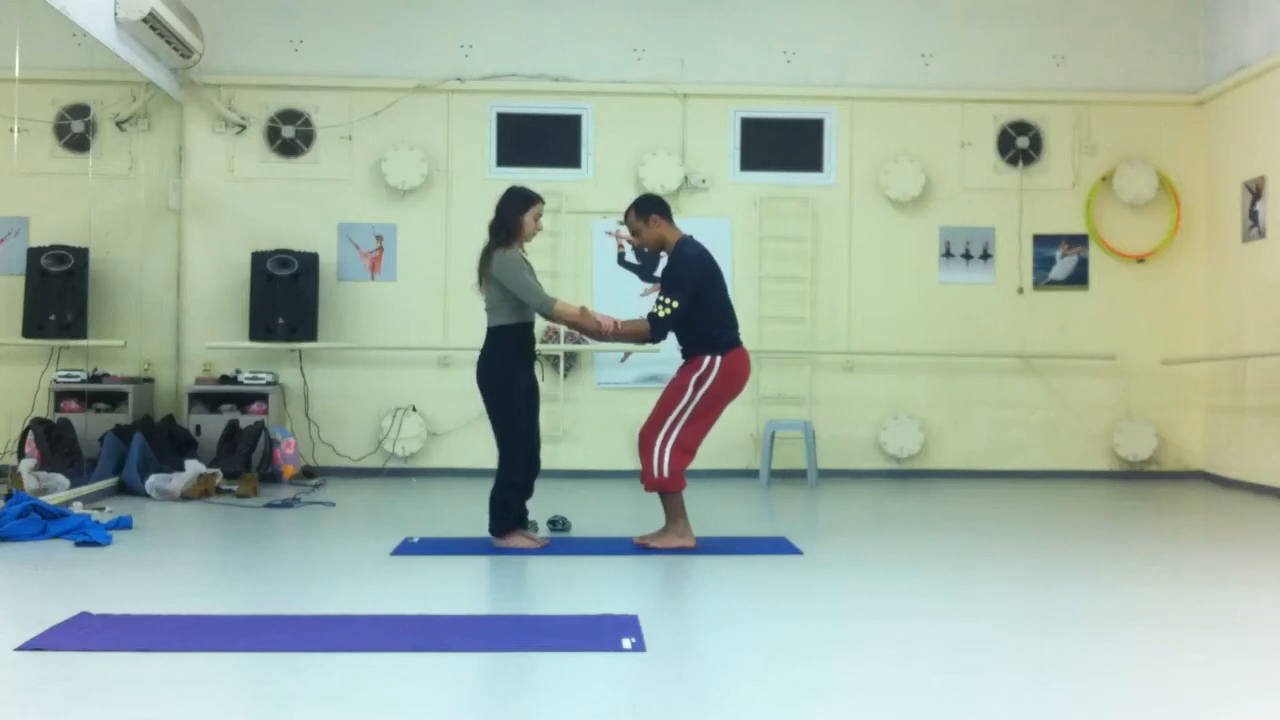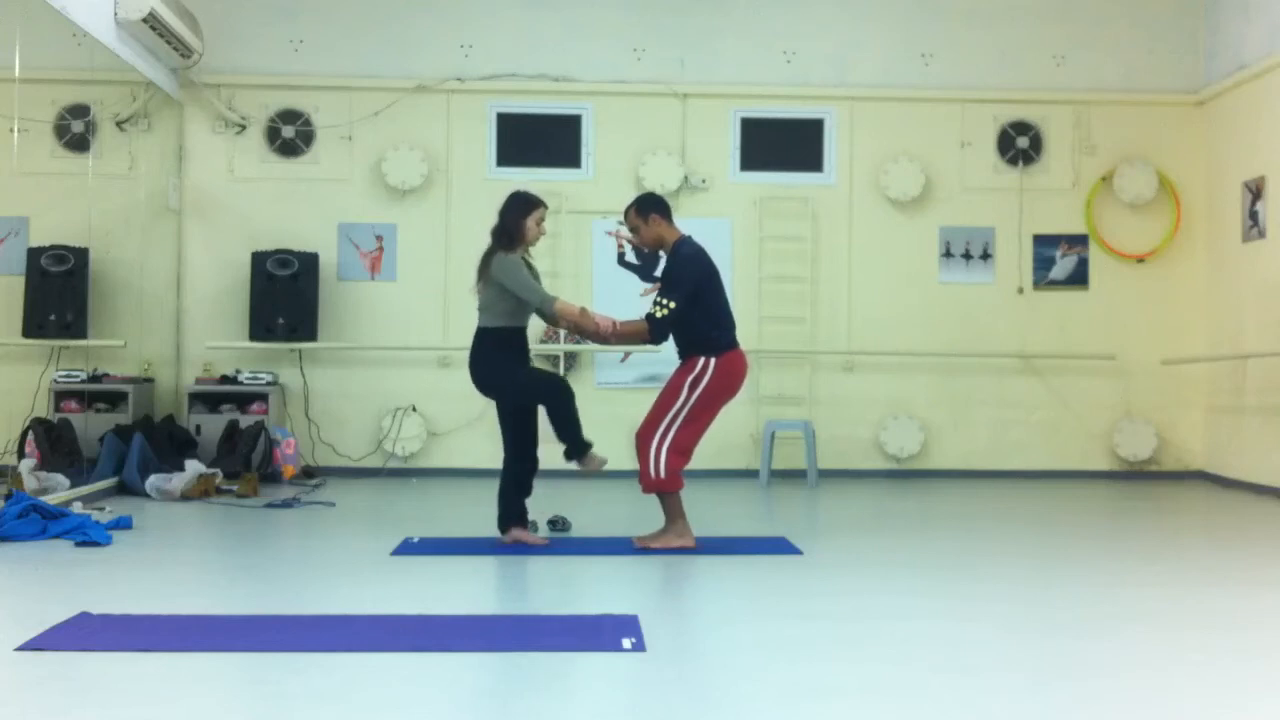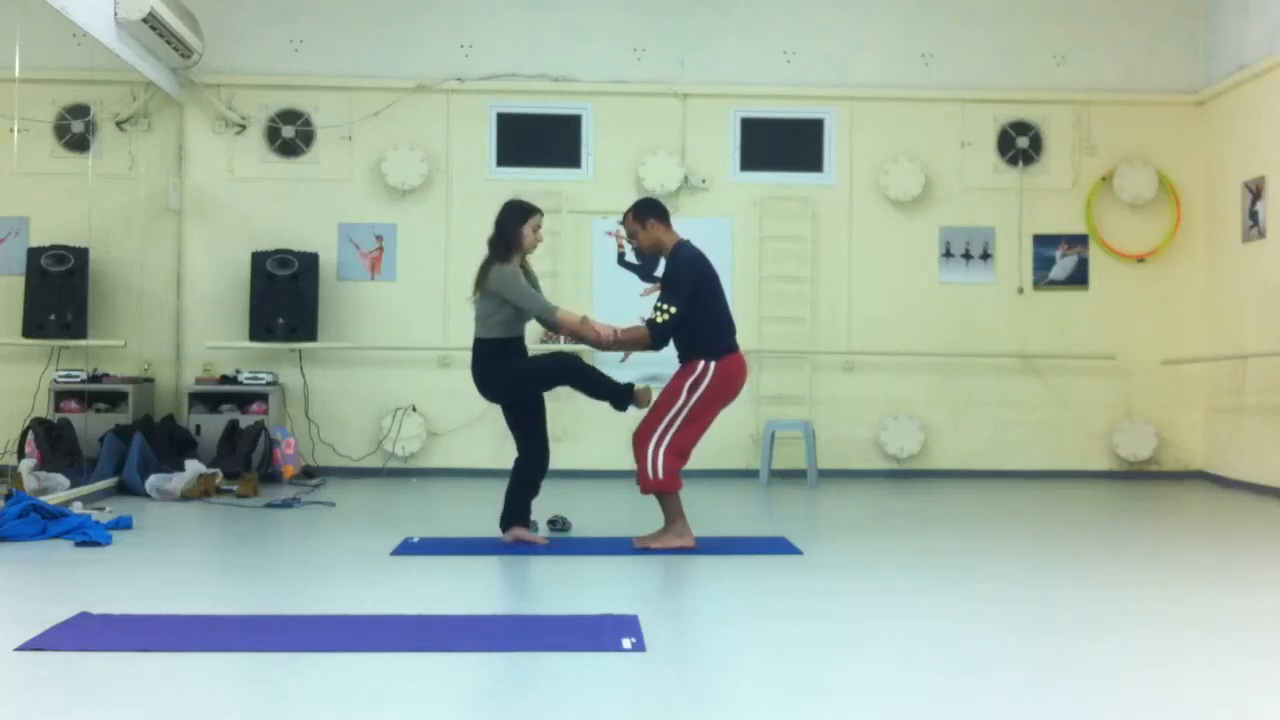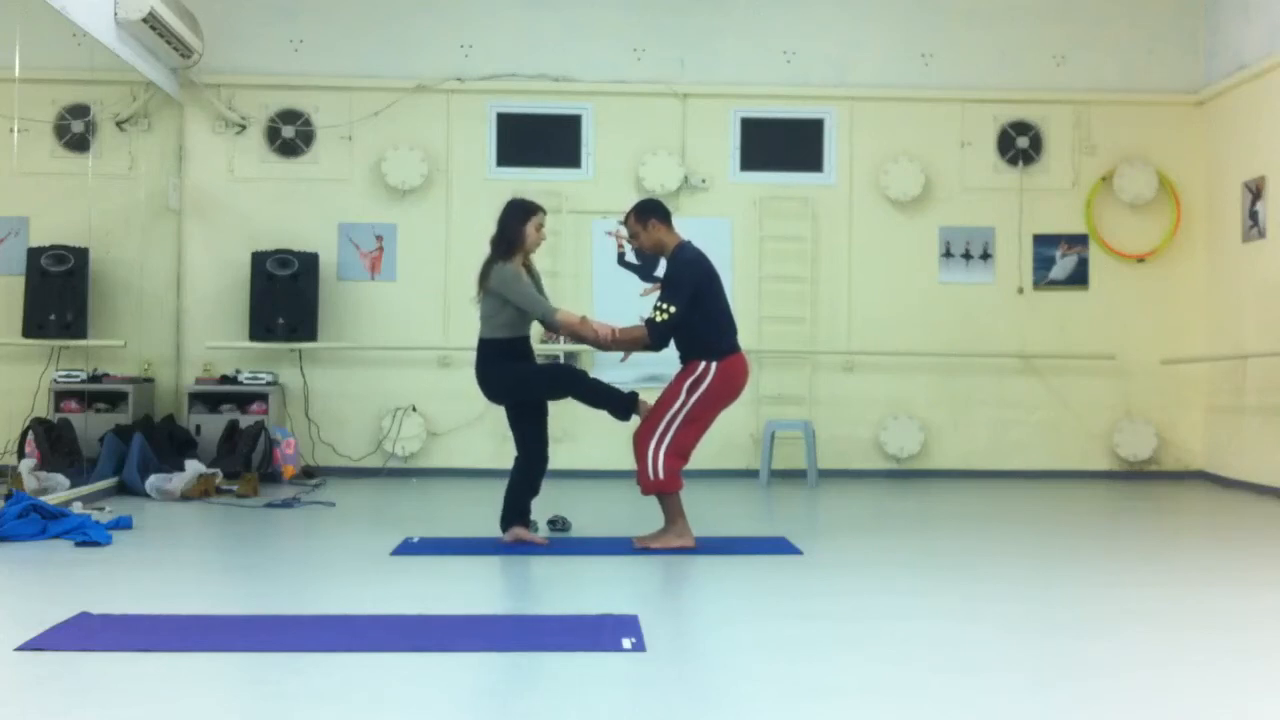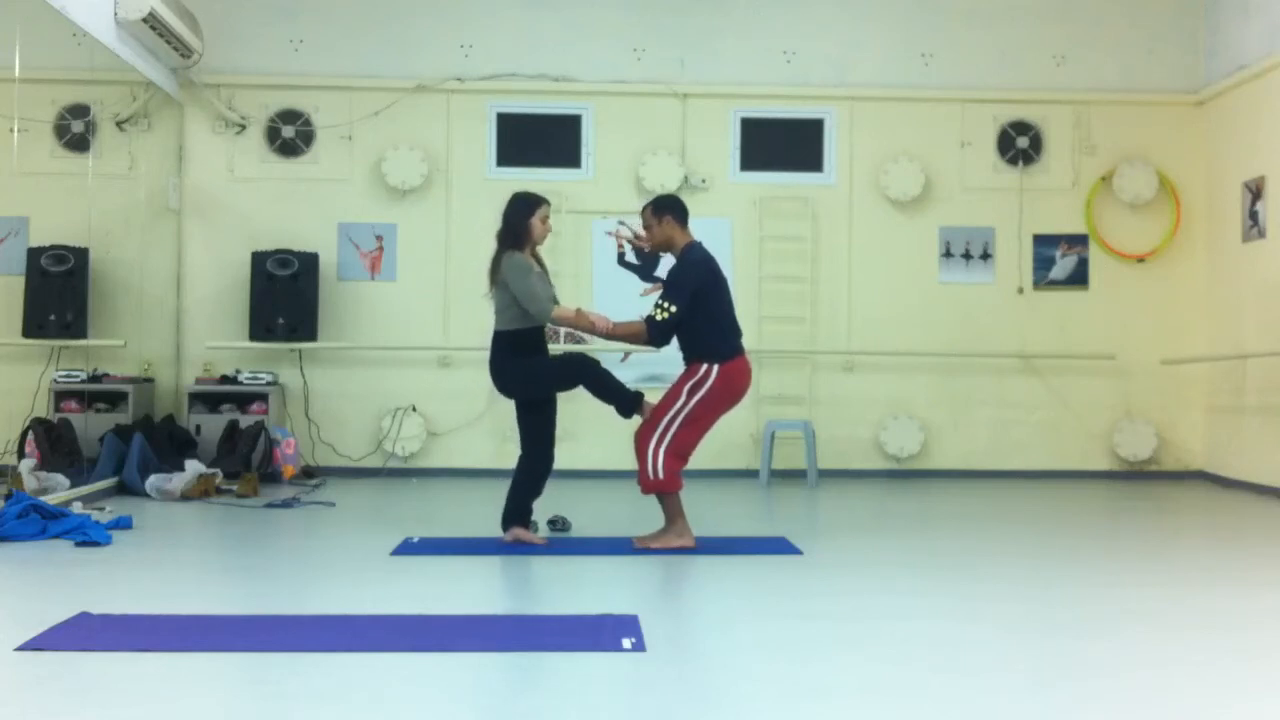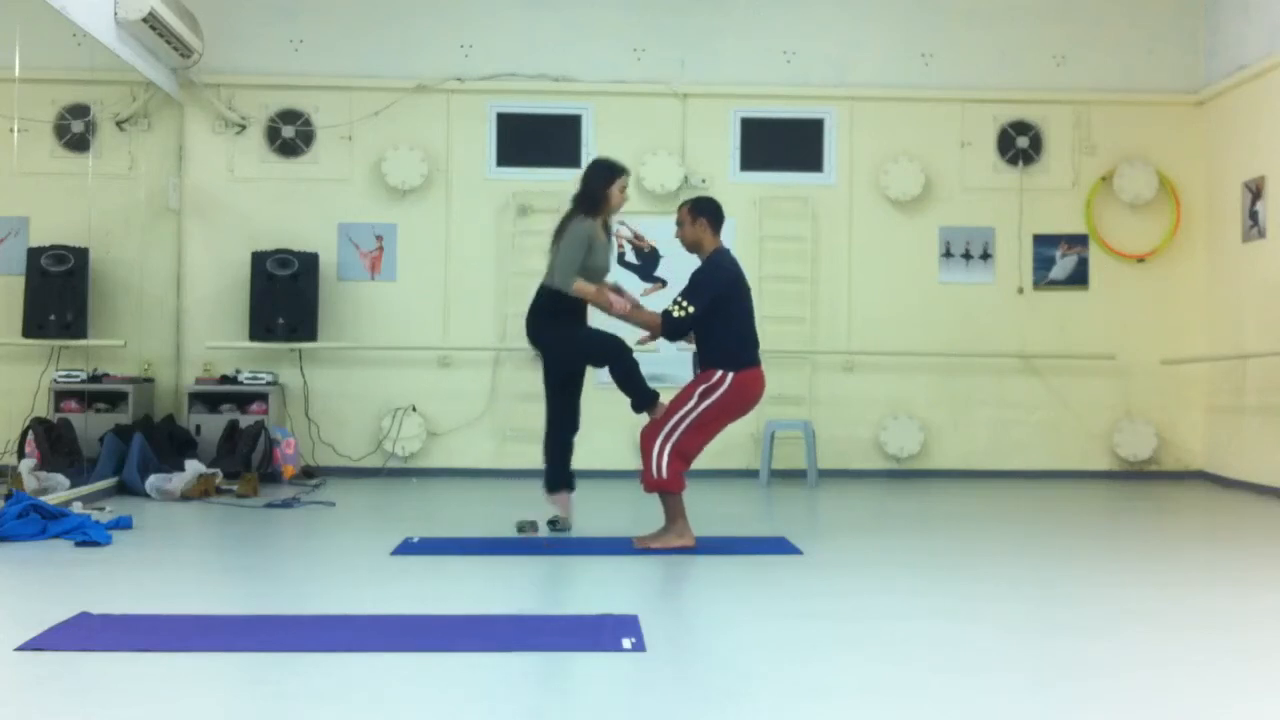
dt=0.7s
person 1, frame 1
left shoulder: (516, 259)
right shoulder: (502, 258)
left elbow: (540, 306)
right elbow: (540, 301)
left wrist: (585, 322)
right wrist: (589, 316)
left hip: (518, 361)
right hip: (502, 361)
left knee: (527, 447)
right knee: (515, 447)
left ankle: (514, 524)
right ankle: (504, 529)
person 1, frame 2
left shoulder: (522, 263)
right shoulder: (502, 261)
left elbow: (545, 311)
right elbow: (543, 301)
left wrist: (586, 325)
right wrist: (588, 316)
left hip: (513, 356)
right hip: (491, 359)
left knee: (522, 447)
right knee: (555, 388)
left ankle: (512, 524)
right ankle: (579, 452)
person 1, frame 3
left shoulder: (524, 272)
right shoulder: (499, 272)
left elbow: (547, 319)
right elbow: (543, 309)
left wrist: (586, 332)
right wrist: (589, 324)
left hip: (514, 364)
right hip: (493, 367)
left knee: (535, 452)
right knee: (566, 366)
left ankle: (514, 524)
right ankle: (628, 396)
person 1, frame 4
left shoulder: (528, 271)
right shoulder: (502, 272)
left elbow: (548, 319)
right elbow: (545, 311)
left wrist: (585, 332)
right wrist: (589, 324)
left hip: (520, 363)
right hip: (498, 367)
left knee: (535, 451)
right knee: (568, 378)
left ankle: (514, 524)
right ankle: (636, 406)
person 1, frame 5
left shoulder: (534, 262)
right shoulder: (512, 262)
left elbow: (552, 310)
right elbow: (541, 309)
left wrist: (586, 321)
right wrist: (586, 317)
left hip: (531, 359)
right hip: (512, 362)
left knee: (539, 451)
right knee: (582, 366)
left ankle: (515, 524)
right ankle: (639, 407)
person 1, frame 6
left shoulder: (601, 227)
right shoulder: (582, 226)
right elbow: (565, 279)
left wrist: (616, 292)
right wrist: (605, 298)
left hip: (567, 321)
right hip: (548, 321)
left knee: (565, 412)
right knee: (615, 350)
left ankle: (559, 487)
right ankle: (651, 407)
person 2, frame 1
left shoulder: (687, 259)
right shoulder: (684, 257)
left elbow: (657, 325)
right elbow: (659, 327)
left wrist: (608, 329)
right wrist: (612, 330)
left hip: (717, 364)
right hip: (711, 362)
left knee: (660, 441)
right knee: (659, 440)
left ankle: (680, 531)
right ankle: (675, 527)
person 2, frame 2
left shoulder: (685, 259)
right shoulder: (684, 256)
left elbow: (657, 326)
right elbow: (660, 329)
left wrist: (608, 329)
right wrist: (611, 335)
left hip: (713, 365)
right hip: (710, 363)
left knee: (657, 442)
right knee: (656, 440)
left ankle: (679, 531)
right ankle: (674, 528)
person 2, frame 3
left shoulder: (684, 263)
right shoulder: (684, 260)
left elbow: (658, 331)
right elbow: (661, 333)
left wrist: (610, 337)
right wrist: (614, 340)
left hip: (713, 368)
right hip: (710, 366)
left knee: (654, 442)
right knee: (653, 441)
left ankle: (679, 530)
right ankle: (675, 527)
person 2, frame 4
left shoulder: (685, 264)
right shoulder: (685, 261)
left elbow: (657, 331)
right elbow: (661, 335)
left wrist: (608, 336)
right wrist: (613, 340)
left hip: (714, 370)
right hip: (713, 367)
left knee: (655, 442)
right knee: (654, 440)
left ankle: (679, 530)
right ankle: (674, 527)
person 2, frame 5
left shoulder: (691, 266)
right shoulder: (695, 261)
left elbow: (657, 330)
right elbow: (666, 330)
left wrist: (603, 329)
right wrist: (612, 329)
left hip: (717, 372)
right hip: (718, 369)
left knee: (655, 442)
right knee: (657, 441)
left ankle: (679, 530)
right ankle: (674, 527)
person 2, frame 6
left shoulder: (714, 271)
right shoulder: (719, 266)
left elbow: (673, 326)
right elbow: (687, 324)
left wrist: (622, 310)
right wrist: (634, 309)
left hip: (731, 380)
right hip: (731, 377)
left knee: (660, 440)
right knee: (663, 440)
left ankle: (679, 530)
right ankle: (675, 527)
